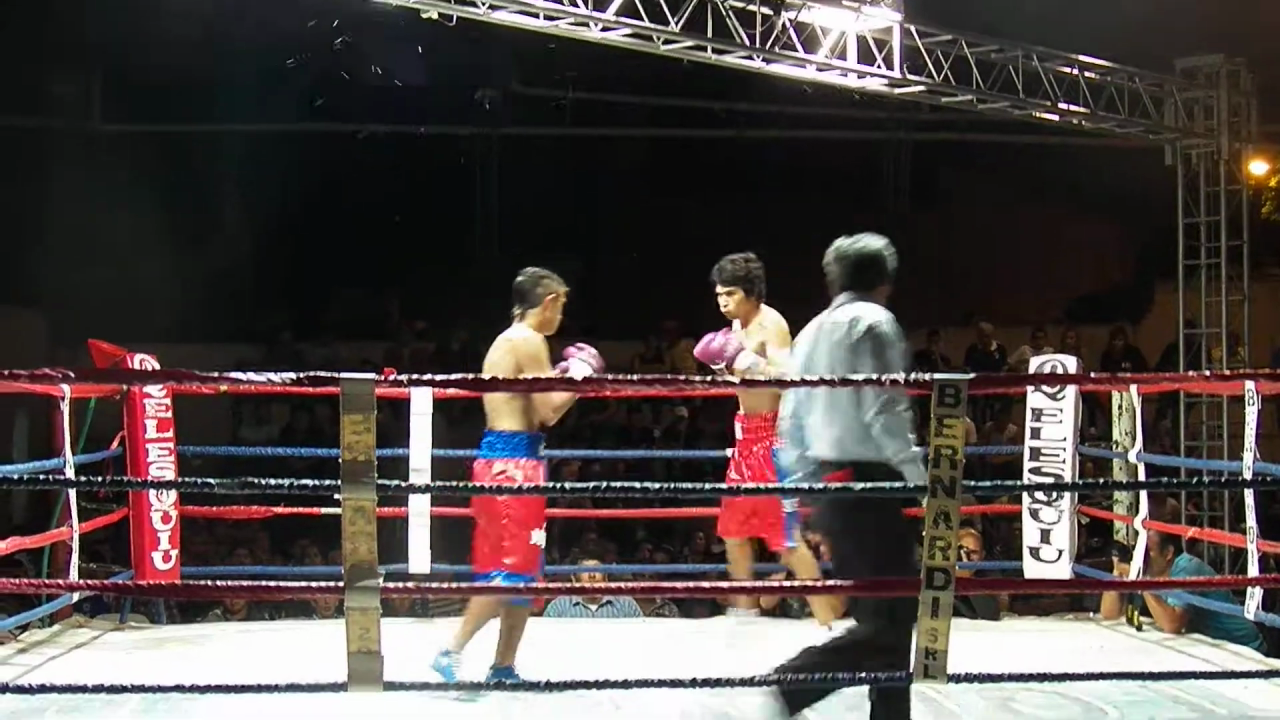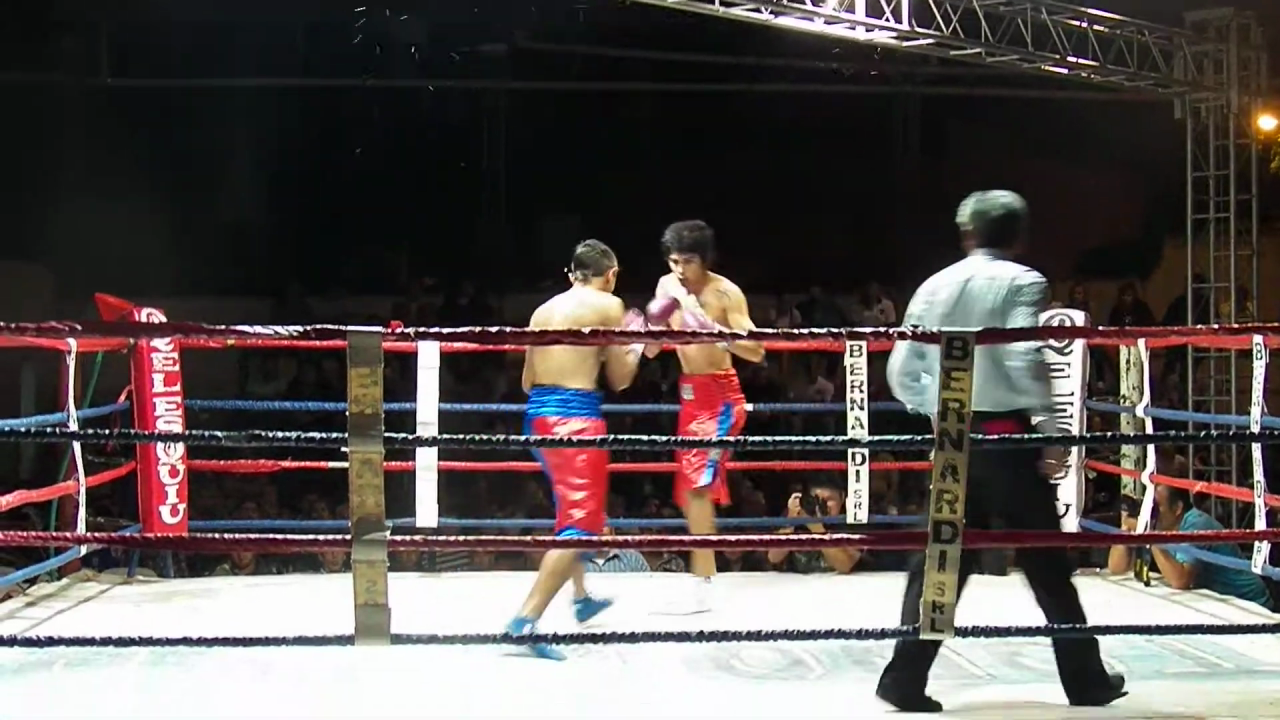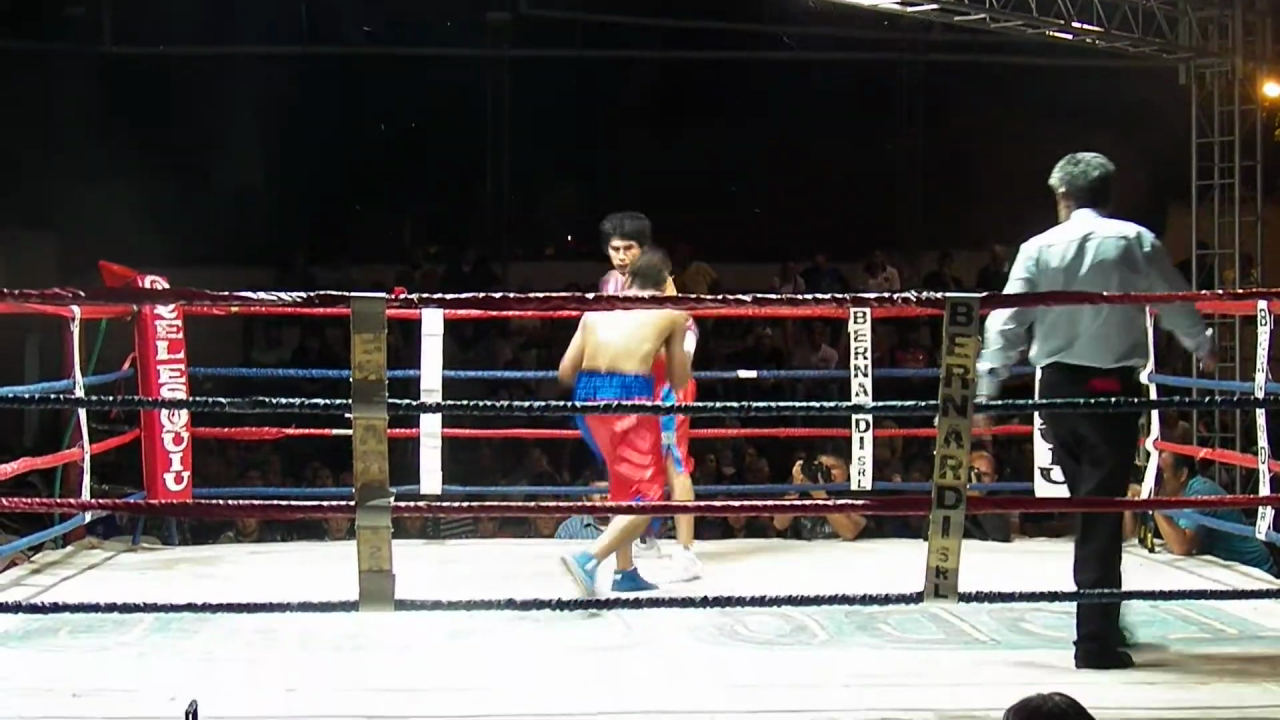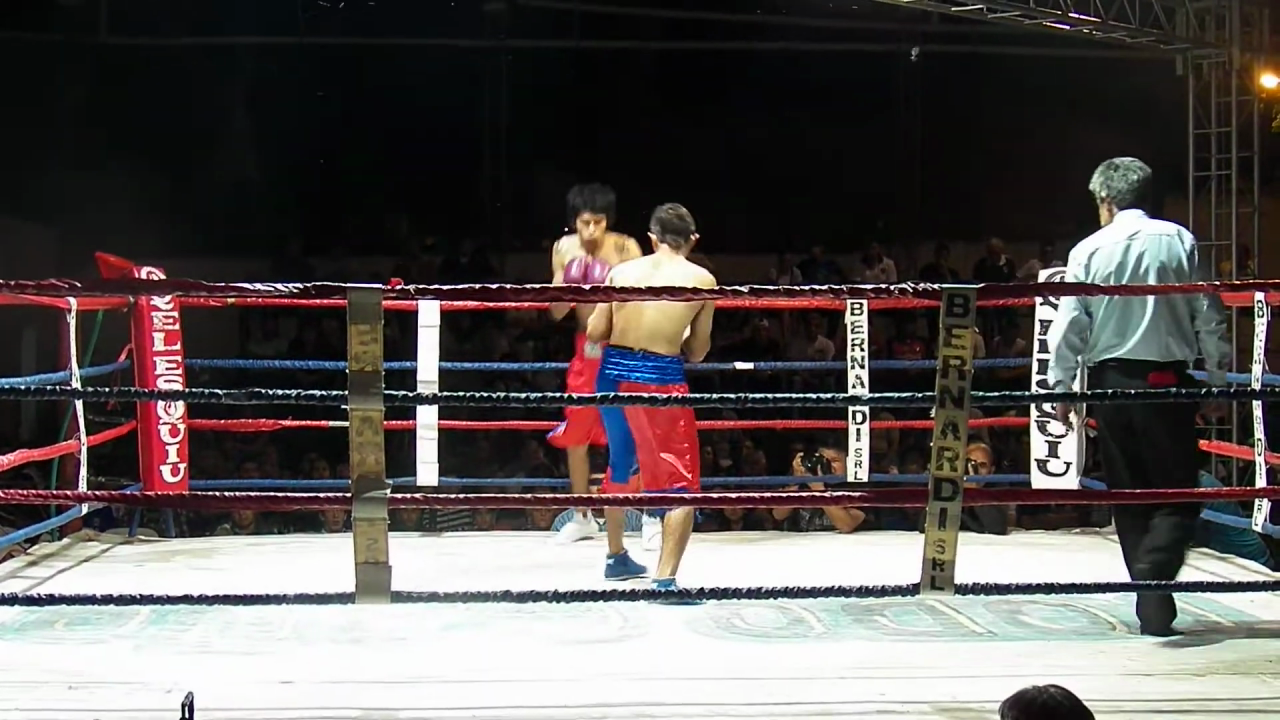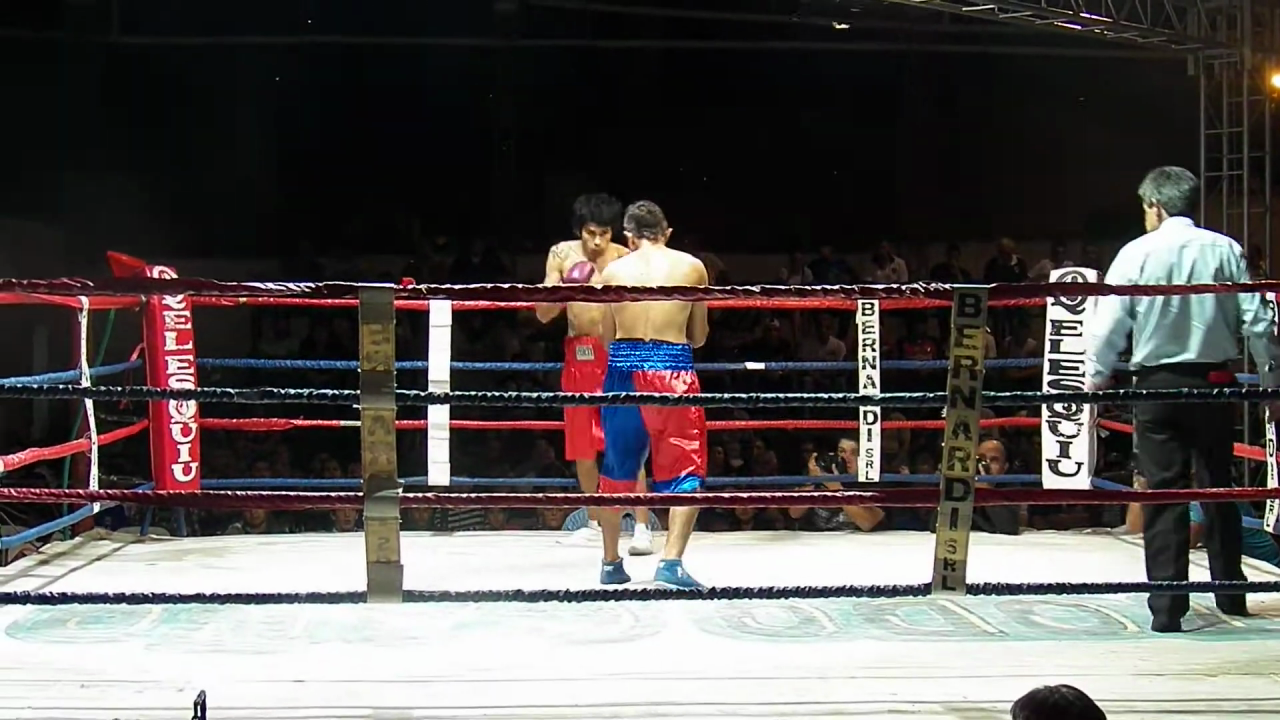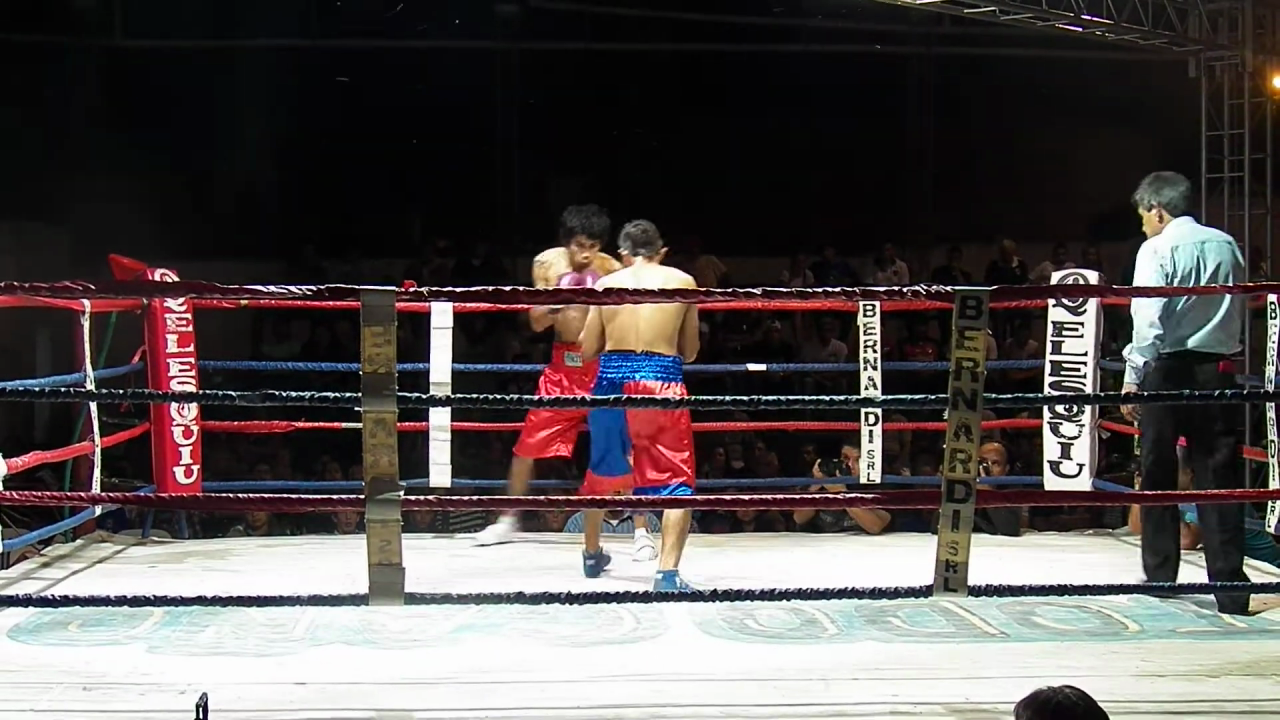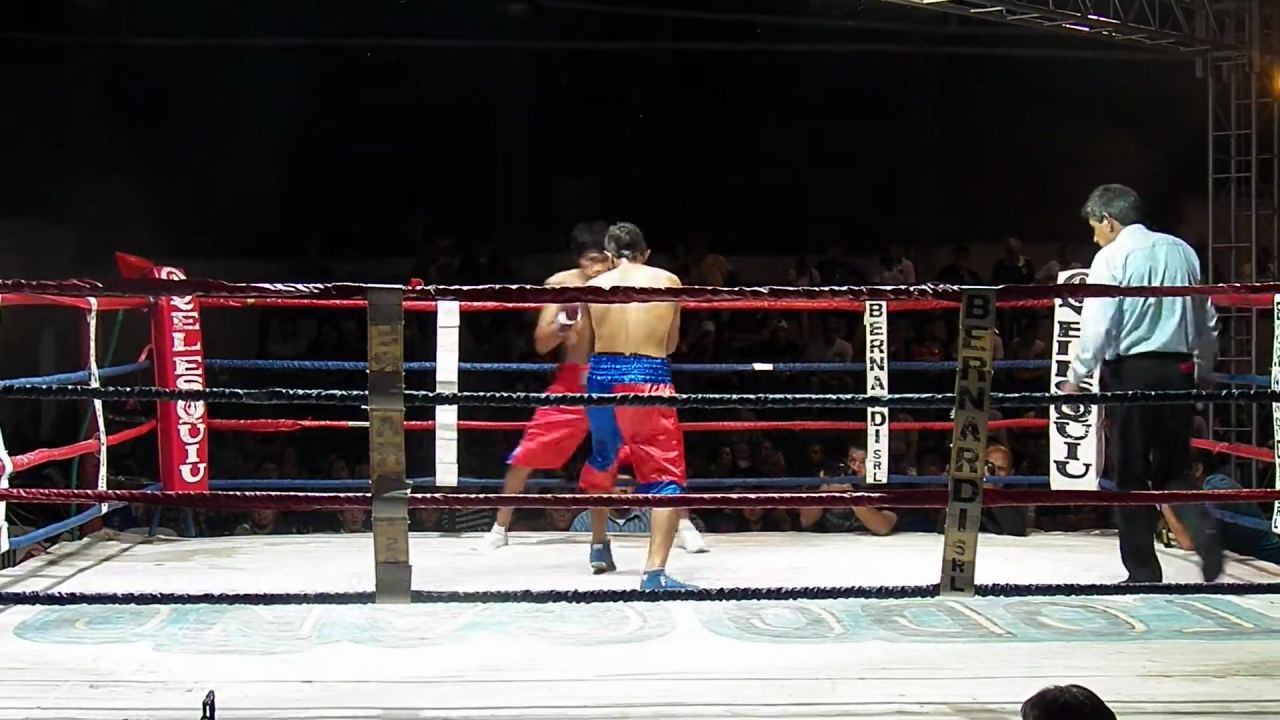
dt=0.4s
person 1, frame 1
left shoulder: (809, 333)
right shoulder: (874, 322)
left elbow: (790, 425)
right elbow: (884, 408)
right wrist: (917, 473)
left hip: (830, 483)
right hip: (868, 482)
left knee: (889, 611)
right knee: (887, 618)
person 1, frame 2
left shoulder: (934, 287)
right shoulder: (1021, 282)
left elbow: (902, 372)
right elbow: (1027, 359)
right wrist: (1050, 429)
right hip: (1005, 435)
right knee: (1045, 561)
left ankle: (905, 678)
right ankle: (1085, 680)
person 1, frame 3
left shoulder: (1038, 248)
right shoulder: (1137, 242)
left elbow: (1007, 324)
right elbow: (1179, 307)
left wrist: (988, 390)
right wrist: (1204, 347)
left hip: (1059, 386)
right hip: (1111, 389)
left knee: (1089, 503)
right knee: (1102, 512)
left ankle: (1098, 625)
right ankle: (1095, 641)
person 1, frame 4
left shoulder: (1087, 251)
right shoulder: (1178, 240)
left elbow: (1066, 329)
right elbow: (1209, 317)
left wrist: (1061, 386)
right wrist: (1217, 377)
left hip: (1109, 384)
right hip: (1164, 383)
left knee: (1131, 498)
right knee: (1177, 495)
left ankle: (1153, 608)
right ankle: (1154, 587)
person 1, frame 5
left shoulder: (1137, 253)
right shoulder: (1225, 249)
left elbow: (1108, 323)
left wrist: (1096, 375)
left hip: (1158, 384)
right hip: (1213, 382)
left knee: (1164, 496)
right knee: (1219, 489)
left ankle: (1167, 605)
right ankle: (1230, 591)
person 1, frame 6
left shoulder: (1158, 249)
right shoulder: (1227, 245)
left elbow: (1148, 320)
right elbow: (1236, 314)
left wrist: (1132, 379)
left hip: (1170, 370)
right hip: (1218, 370)
left knee: (1158, 474)
right knee: (1220, 479)
left ankle: (1160, 570)
right ankle: (1229, 586)
person 1, frame 7
left shoulder: (1111, 257)
right shoulder: (1182, 250)
left elbow: (1098, 327)
right elbow: (1206, 320)
left wrist: (1076, 374)
right wrist: (1203, 371)
left hip: (1129, 373)
right hip: (1176, 372)
left knee: (1131, 476)
right knee: (1173, 469)
left ankle: (1143, 571)
right ankle: (1204, 534)
person 2, frame 1
left shoulder: (505, 343)
right shoulder: (529, 341)
right elbow: (547, 412)
left wrist: (554, 381)
right wrist: (577, 377)
left hip: (502, 458)
right hip: (513, 462)
left knee: (524, 567)
right knee: (511, 568)
left ankle: (503, 668)
right ankle: (453, 650)
person 2, frame 2
left shoulder: (544, 309)
right shoulder: (607, 305)
right elbow: (620, 378)
right wrist: (635, 344)
left hip: (540, 413)
right hip: (576, 416)
left knee: (578, 508)
right knee: (578, 523)
left ankle: (581, 597)
right ankle: (526, 618)
person 2, frame 3
left shoulder: (597, 310)
right shoulder: (673, 312)
left elbow: (566, 373)
right elbow: (679, 381)
right wrist: (681, 347)
left hip: (588, 398)
right hip: (629, 399)
left knee: (623, 479)
right knee: (643, 496)
left ankle: (625, 572)
right ankle: (587, 557)
person 2, frame 4
left shoulder: (622, 271)
right shoulder: (702, 280)
left elbow: (594, 333)
right elbow: (696, 353)
left hip: (614, 375)
right hip: (661, 381)
left knee: (621, 467)
right knee: (680, 483)
left ankle: (616, 556)
right ankle: (665, 579)
person 2, frame 5
left shoulder: (613, 271)
right shoulder: (693, 267)
left elbow: (607, 337)
right elbow: (698, 337)
left hip: (623, 369)
right hip: (672, 370)
left knee: (616, 468)
right knee: (684, 472)
left ankle: (611, 564)
right ankle: (671, 563)
person 2, frame 6
left shoulder: (606, 284)
right shoulder: (683, 282)
left elbow: (588, 348)
right elbow: (690, 352)
left hip: (612, 380)
right hip: (662, 382)
left knee: (604, 469)
right knee: (675, 481)
left ankle: (592, 554)
right ankle: (668, 572)
person 2, frame 7
left shoulder: (594, 286)
right shoulder: (668, 281)
left hip: (604, 379)
right hip: (650, 383)
left knee: (601, 459)
right knee: (666, 478)
left ankle: (599, 545)
right ankle: (655, 572)
person 3, frame 1
left shoulder: (770, 323)
right shoulder: (737, 325)
left wrist: (744, 358)
right wrist: (722, 362)
left hip: (770, 435)
right hip: (748, 432)
left knee: (788, 540)
right knee: (732, 528)
left ankle: (826, 626)
right ankle: (743, 608)
person 3, frame 2
left shoulder: (726, 292)
right shoulder: (666, 286)
left elbow: (756, 352)
right elbow: (651, 350)
left wrist: (716, 333)
right wrist: (654, 323)
left hip: (720, 396)
right hip: (691, 394)
left knee: (698, 485)
right knee: (688, 493)
left ankle: (699, 586)
right ankle: (706, 576)
person 3, frame 3
right shoulder: (612, 281)
left elbow: (685, 325)
left hip: (669, 377)
left knee: (671, 461)
left ankle: (686, 555)
right ankle: (649, 537)
person 3, frame 4
left shoulder: (625, 248)
right shoulder: (563, 250)
right elbow: (556, 311)
right wrist: (570, 289)
right hip: (588, 348)
right knee: (573, 436)
right ankle: (584, 517)
person 3, frame 5
left shoulder: (626, 259)
right shoulder: (560, 254)
right elbow: (542, 313)
right wrist: (566, 289)
right hip: (577, 356)
right knee: (582, 448)
left ankle: (642, 527)
right ankle: (594, 522)
person 3, frame 6
left shoulder: (613, 270)
right shoulder: (546, 263)
right elbow: (537, 324)
right wrist: (557, 302)
left hip: (601, 364)
right hip: (562, 363)
right knee: (528, 445)
left ankle: (642, 532)
right ankle: (506, 521)
person 3, frame 7
right shoulder: (559, 284)
right elbow: (541, 344)
right wrist: (567, 317)
right hip: (572, 382)
right knee: (525, 456)
right ankle: (500, 528)
